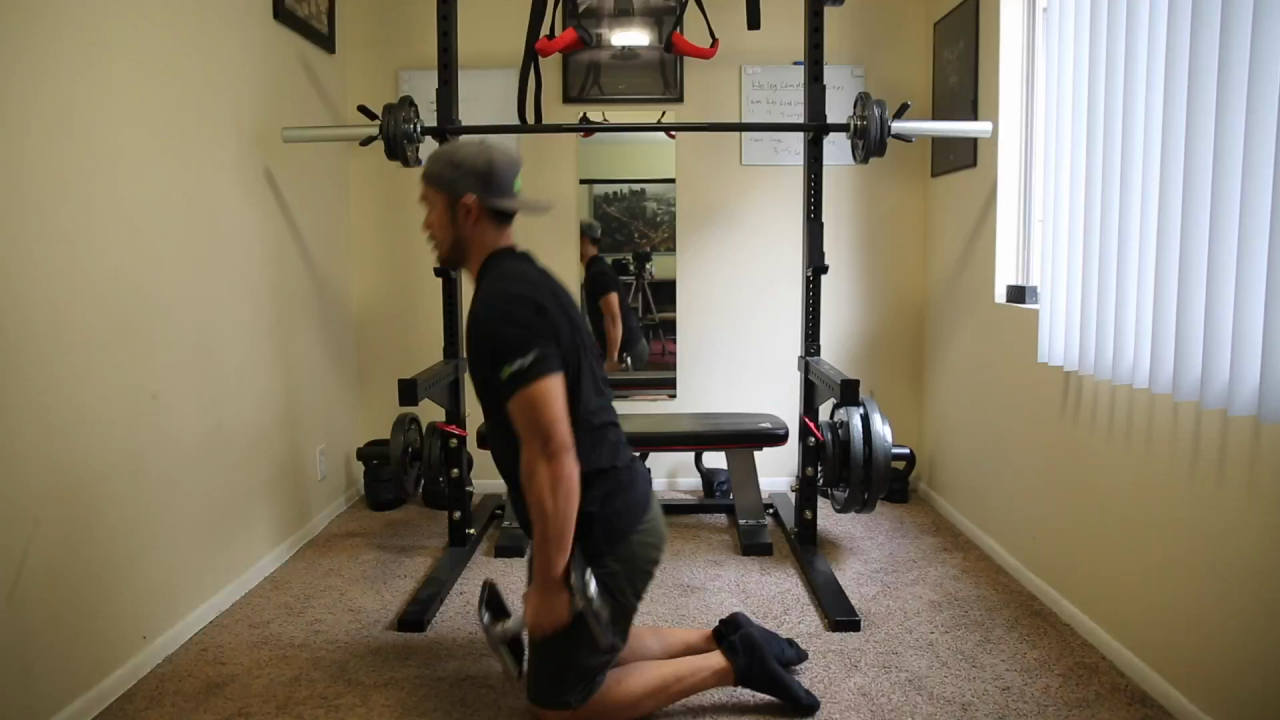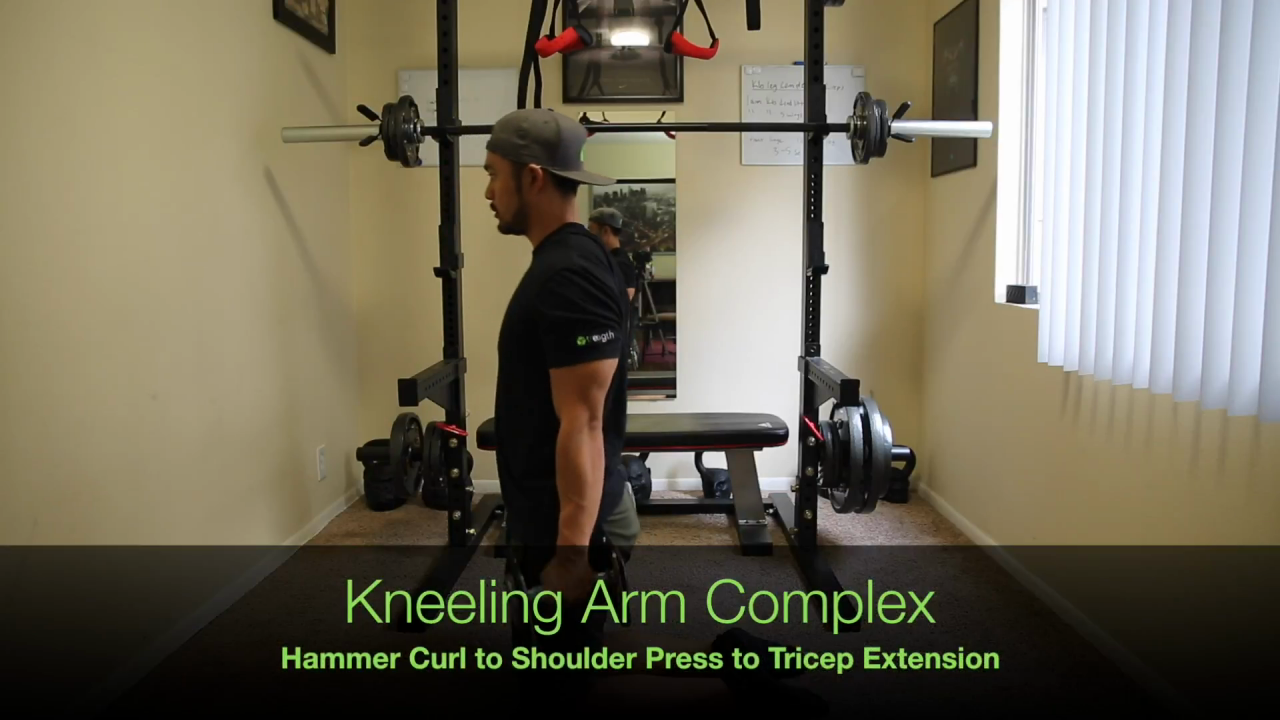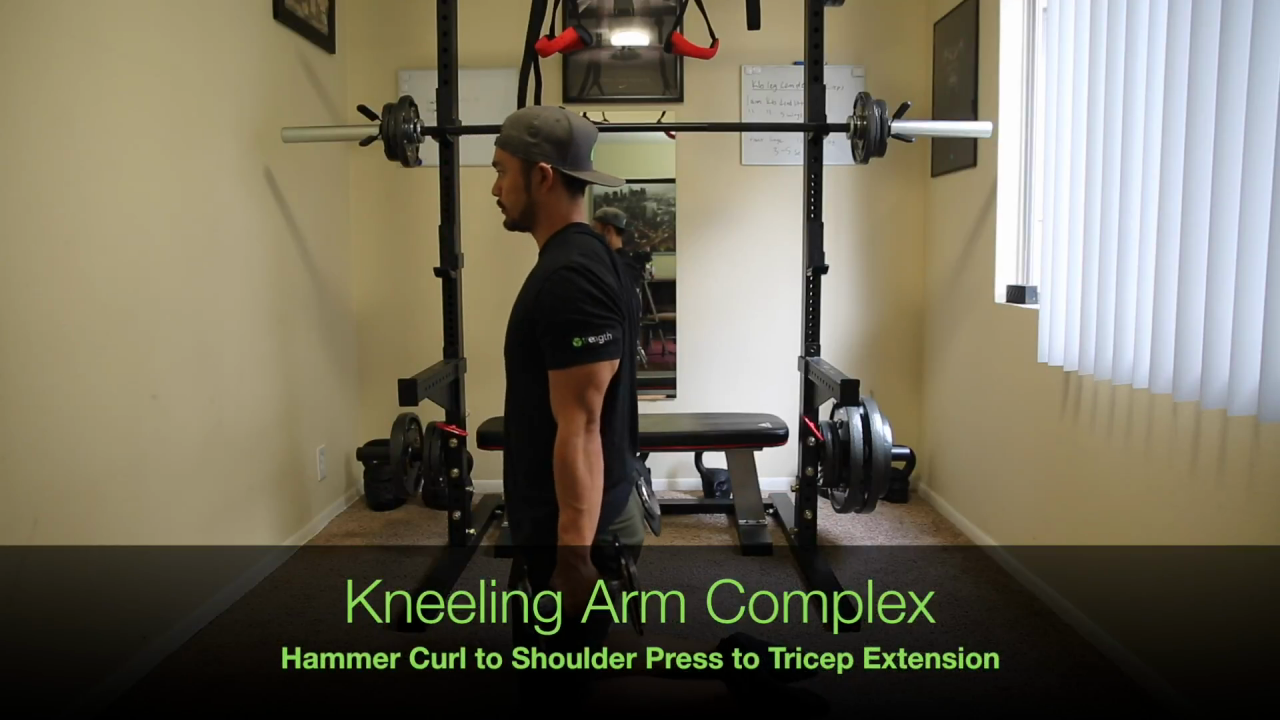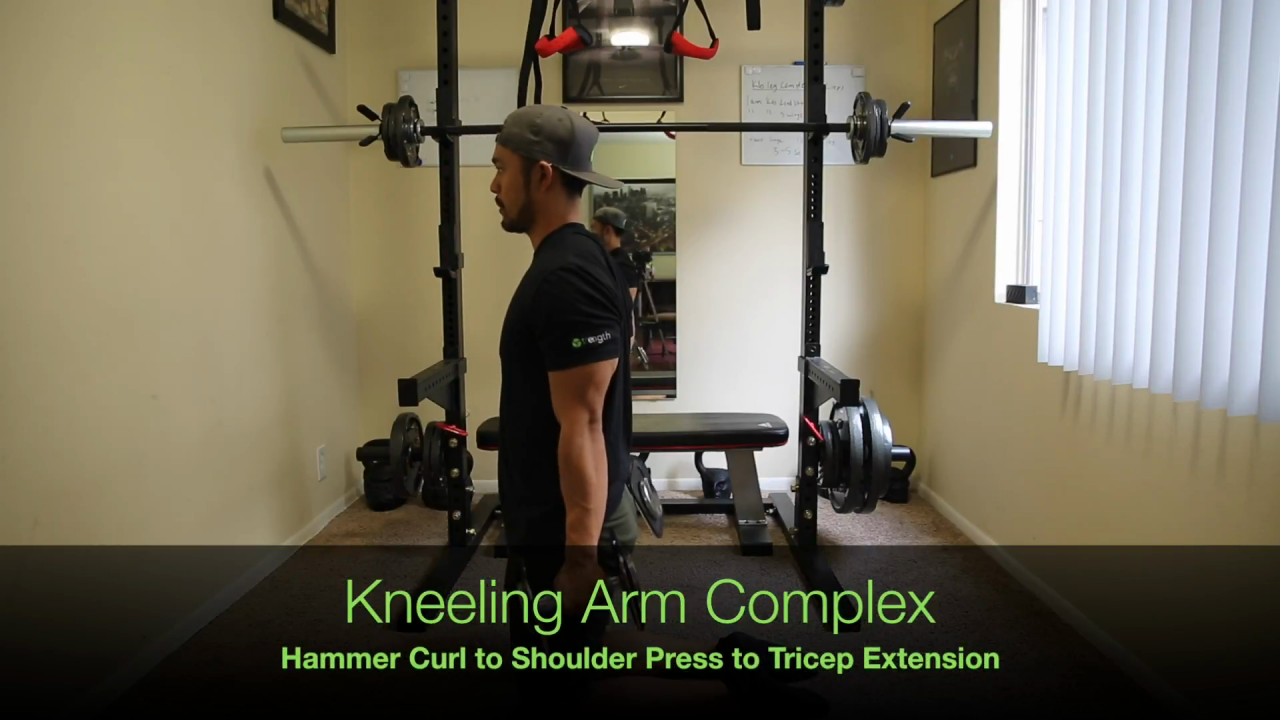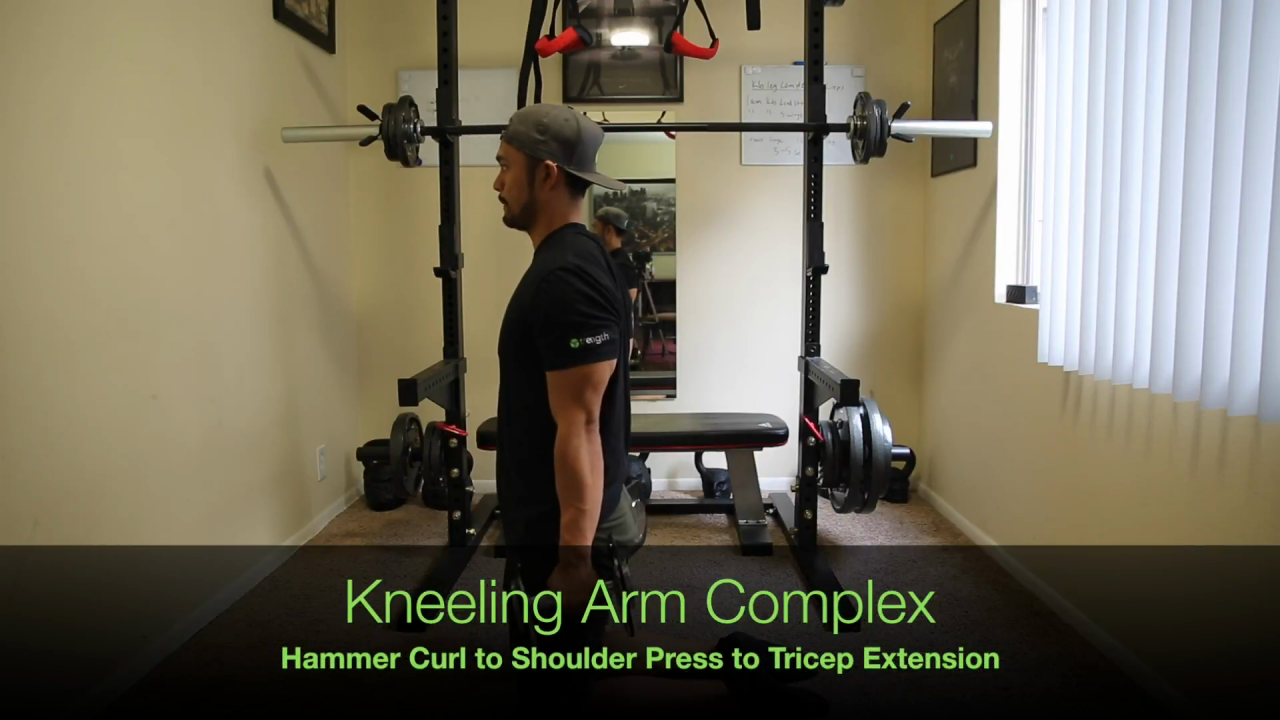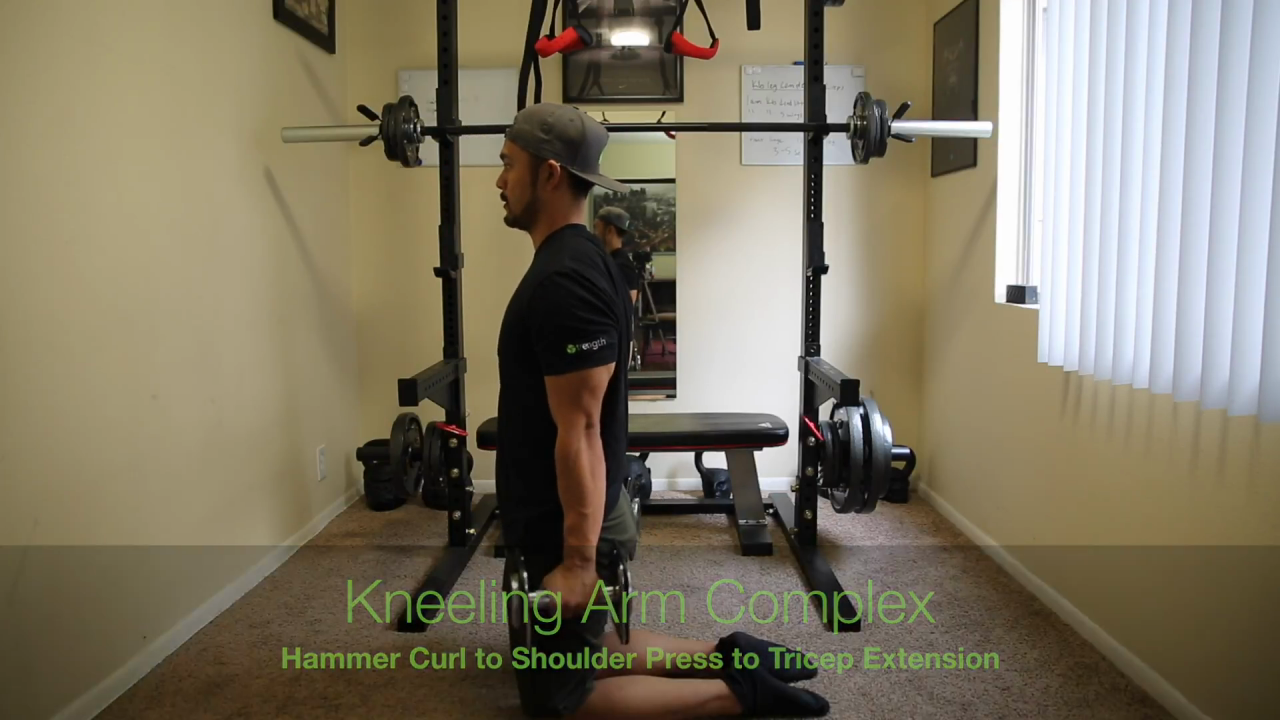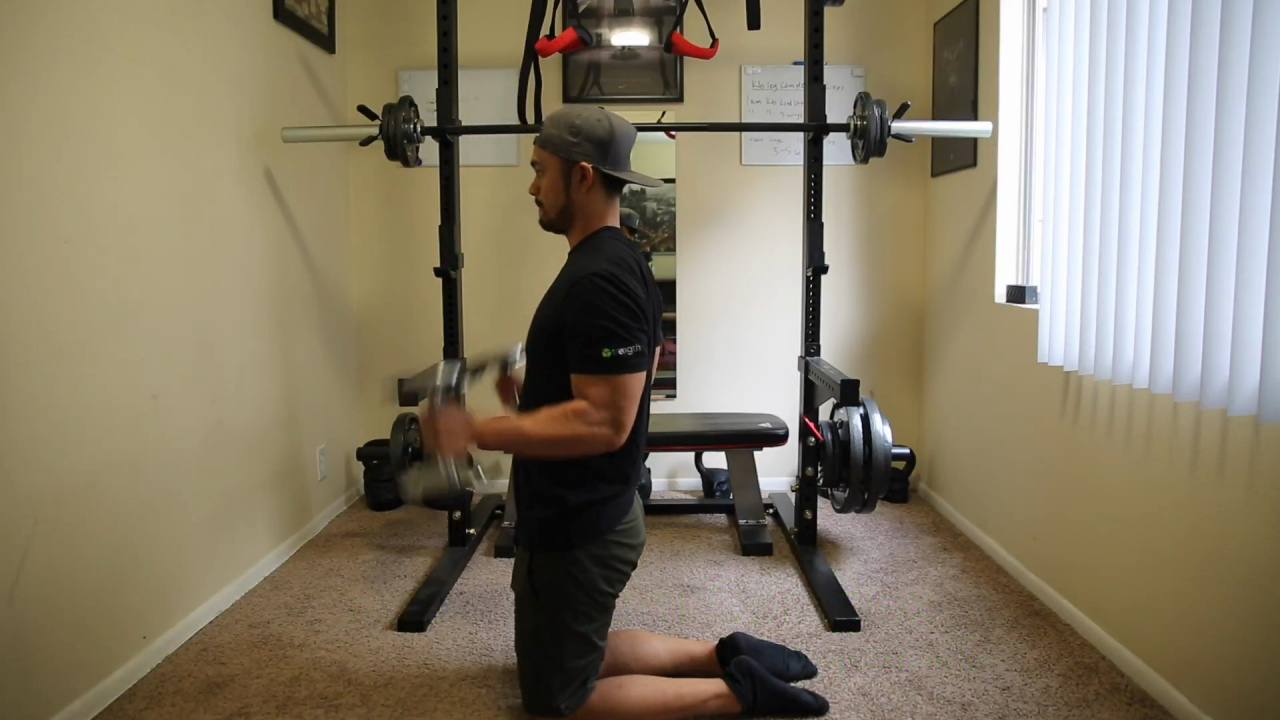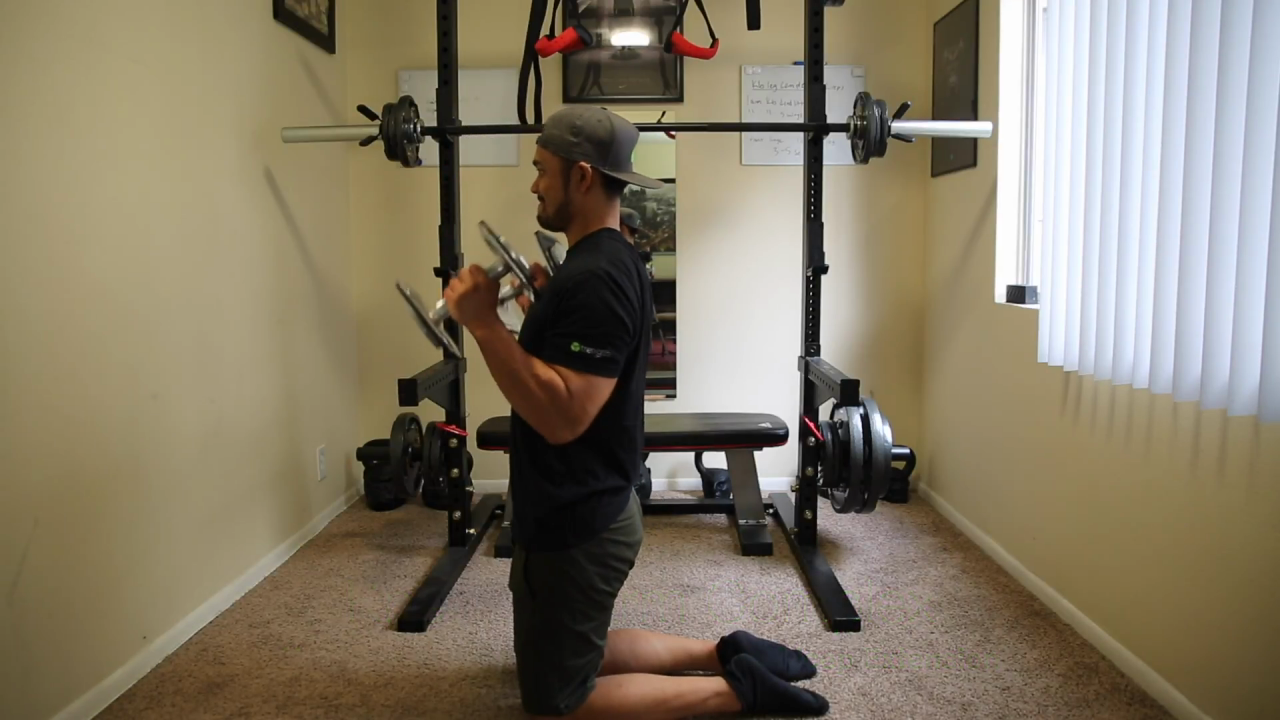
dt=0.5s
person 1, frame 1
left shoulder: (506, 306)
right shoulder: (514, 284)
left elbow: (551, 451)
left wrist: (549, 581)
left hip: (603, 532)
right hip: (604, 513)
right knee: (574, 651)
left ankle: (729, 662)
right ankle: (724, 640)
person 1, frame 2
left shoulder: (570, 277)
right shoulder: (562, 263)
left elbow: (583, 423)
left wrist: (572, 552)
left hip: (575, 525)
right hip: (556, 516)
right knee: (578, 649)
right ankle: (724, 653)
person 1, frame 3
left shoulder: (569, 278)
right shoulder: (578, 261)
left elbow: (580, 426)
left wrist: (575, 557)
left hip: (578, 527)
right hip: (567, 519)
right knee: (586, 652)
right ankle: (729, 659)
person 1, frame 4
left shoulder: (566, 279)
right shoulder: (570, 263)
left elbow: (582, 426)
left wrist: (582, 557)
left hip: (565, 528)
right hip: (560, 519)
right knee: (583, 652)
right ankle: (725, 658)
person 1, frame 5
left shoulder: (564, 279)
right shoulder: (576, 262)
left elbow: (579, 426)
left wrist: (574, 556)
left hip: (566, 528)
right hip: (560, 520)
right knee: (583, 652)
right ankle: (728, 656)
person 1, frame 6
left shoulder: (563, 281)
right shoulder: (574, 262)
left elbow: (580, 430)
left wrist: (578, 561)
left hip: (561, 530)
right hip: (564, 519)
right knee: (577, 652)
right ankle: (723, 656)
person 1, frame 7
left shoulder: (599, 279)
right shoulder: (608, 262)
left elbow: (609, 423)
right elbow: (634, 369)
left wrist: (481, 431)
right wrist: (530, 385)
left hip: (580, 529)
right hip: (582, 514)
right knee: (573, 653)
right ankle: (723, 653)
person 1, frame 8
left shoulder: (596, 279)
right shoulder: (601, 263)
left elbow: (562, 417)
left wrist: (486, 325)
right wrist: (538, 308)
left hip: (574, 526)
right hip: (585, 512)
right knee: (575, 652)
right ankle: (725, 653)
